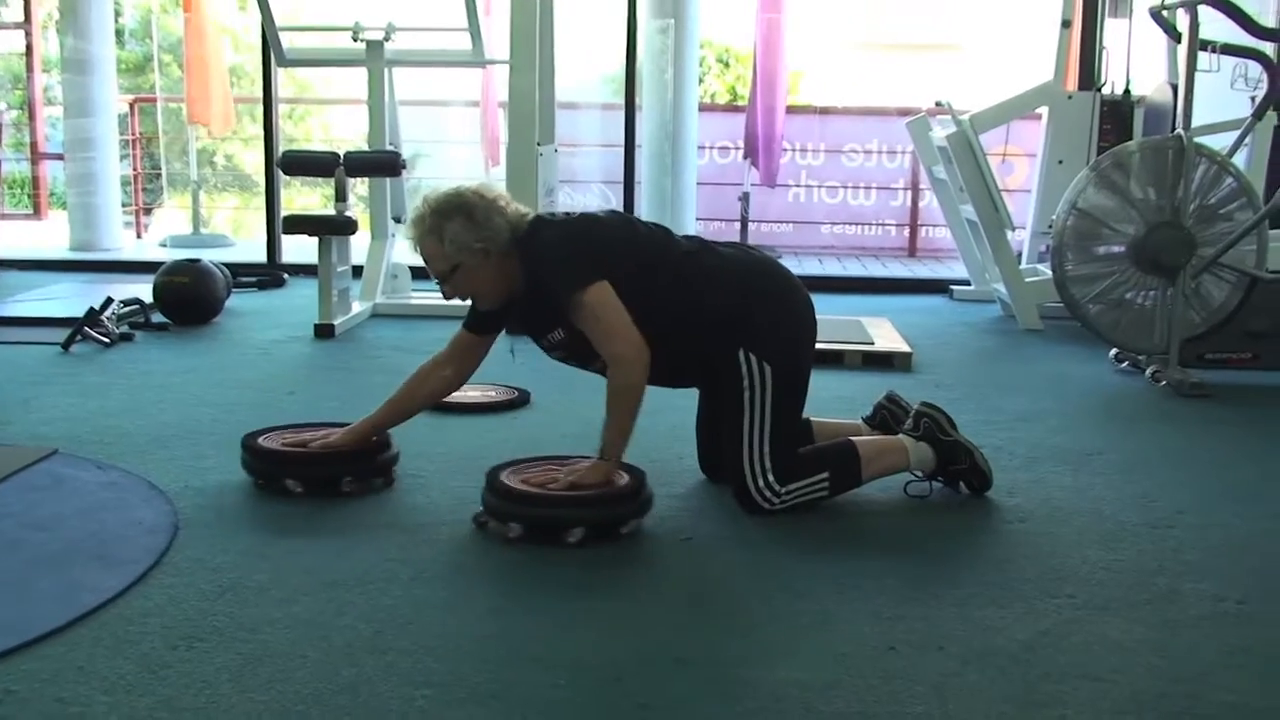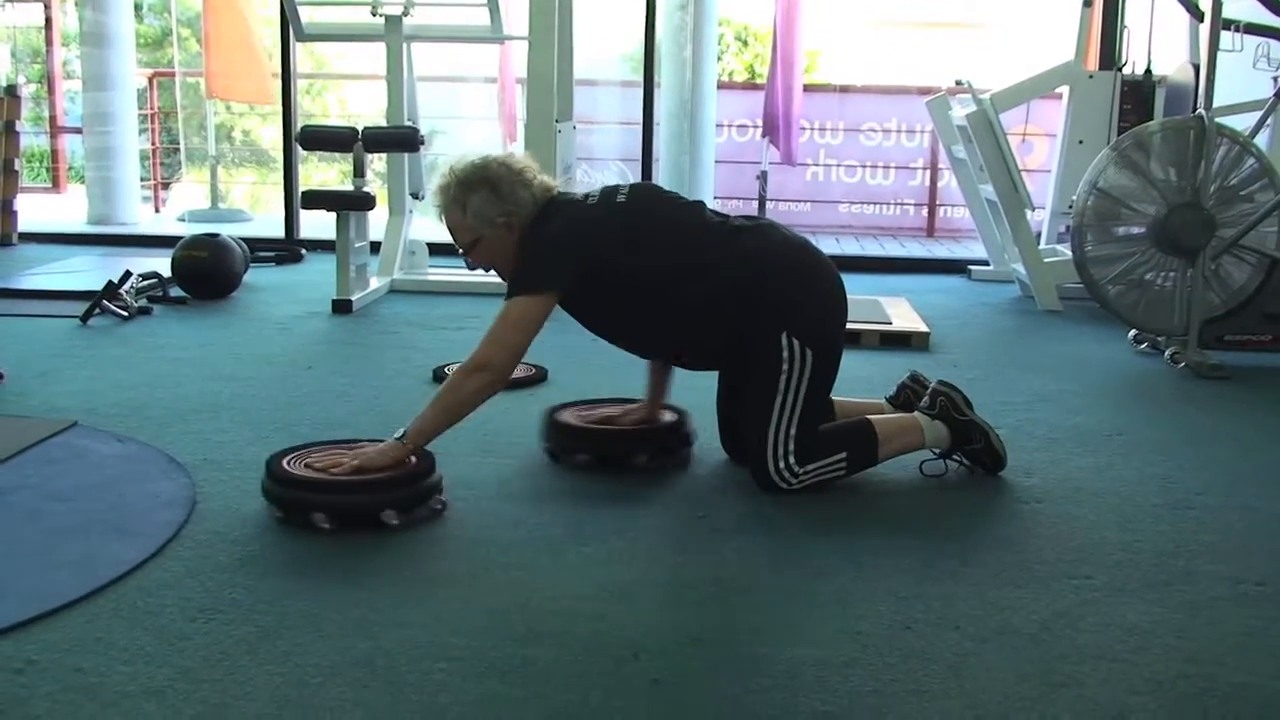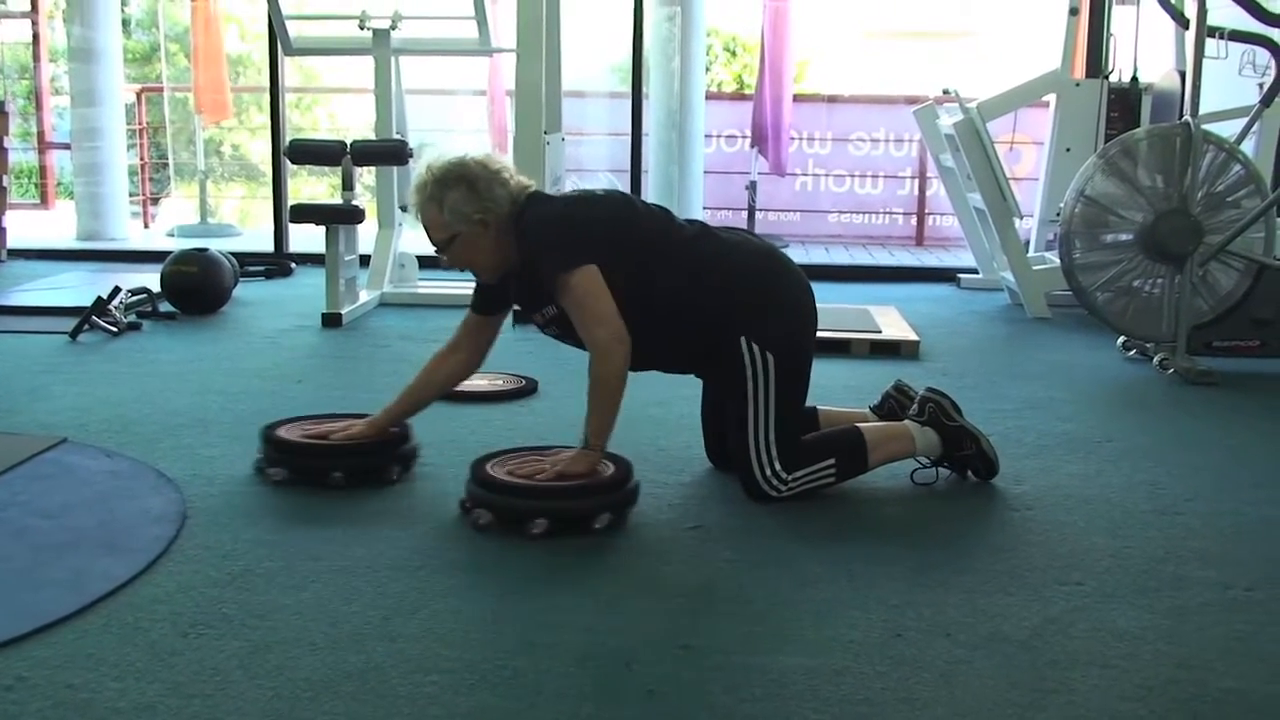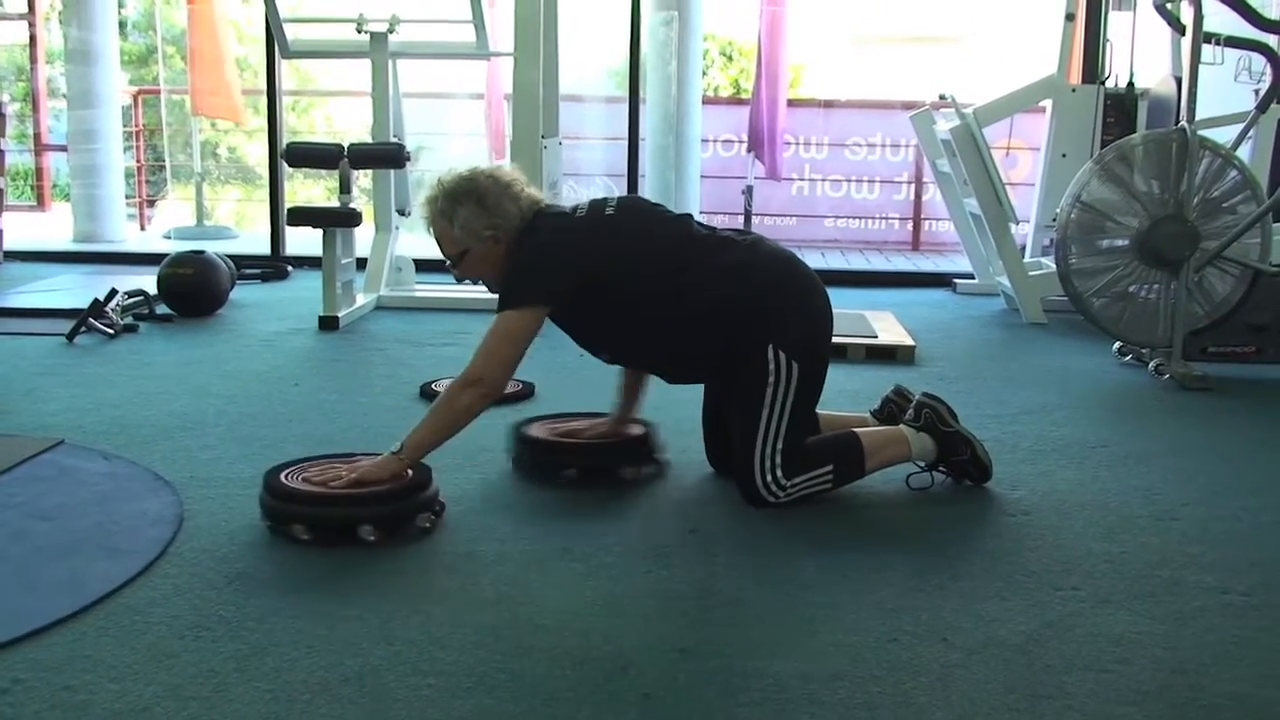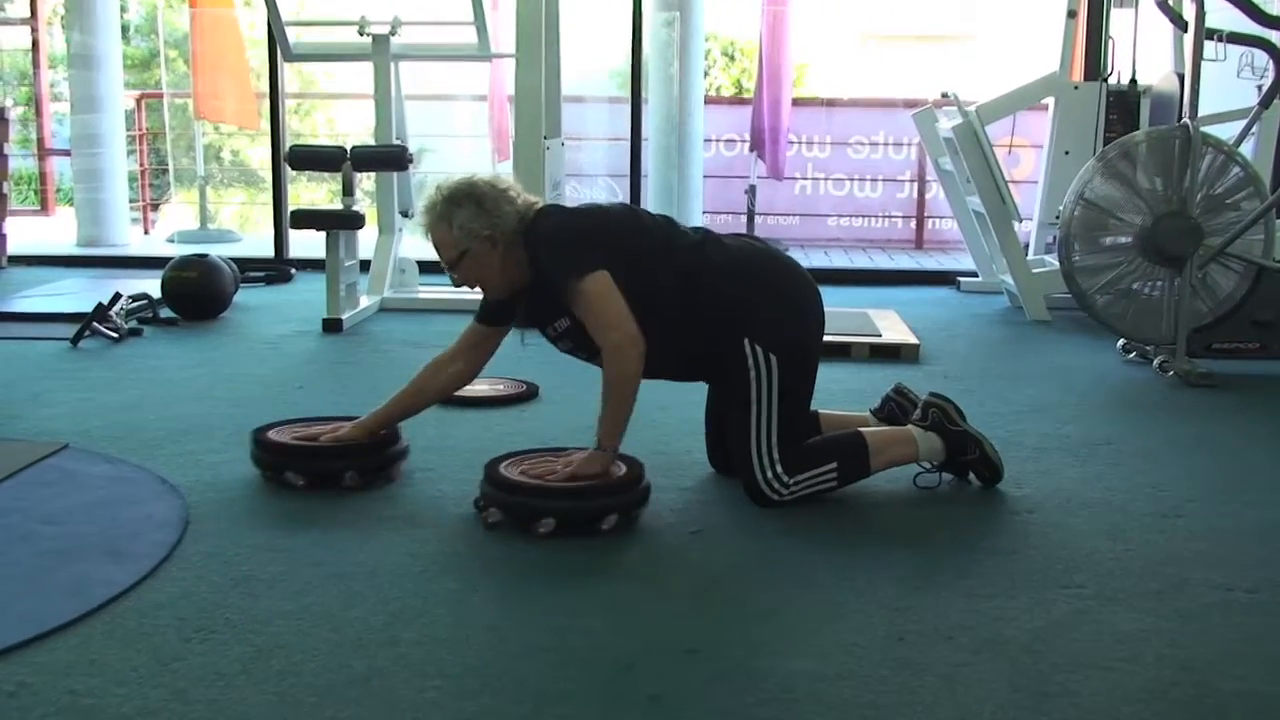
dt=1s
person 1, frame 1
left shoulder: (555, 253)
right shoulder: (509, 282)
left elbow: (630, 358)
right elbow: (446, 369)
left wrist: (608, 462)
right wrist: (357, 434)
left hip: (762, 320)
right hip: (737, 325)
left knee: (762, 487)
right knee: (722, 462)
left ankle: (920, 450)
right ankle: (886, 423)
person 1, frame 2
left shoulder: (555, 244)
right shoulder: (577, 227)
left elbow: (487, 368)
left wrist: (399, 447)
right wrist: (654, 401)
left hip: (793, 303)
right hip: (771, 298)
left knee: (779, 466)
right knee: (744, 443)
left ankle: (934, 427)
right ankle: (906, 401)
person 1, frame 3
left shoulder: (550, 232)
right shoulder: (507, 262)
left elbow: (611, 345)
right elbow: (459, 354)
left wrist: (591, 451)
right wrist: (378, 424)
left hip: (761, 310)
right hip: (740, 312)
left knee: (770, 475)
right knee: (730, 453)
left ankle: (923, 435)
right ankle: (892, 410)
person 1, frame 4
left shoulder: (542, 257)
right shoulder: (563, 239)
left elbow: (479, 383)
left wrist: (395, 462)
right wrist: (622, 415)
left hip: (779, 317)
right hip: (753, 314)
left knee: (766, 479)
right knee: (728, 457)
left ankle: (919, 440)
right ankle: (893, 414)
person 1, frame 5
left shoulder: (558, 243)
right shoulder: (518, 278)
left elbow: (625, 350)
right elbow: (457, 363)
left wrist: (603, 455)
right wrist: (366, 427)
left hip: (769, 310)
right hip: (751, 315)
left knee: (772, 479)
right knee: (731, 456)
left ankle: (928, 441)
right ankle: (895, 415)
